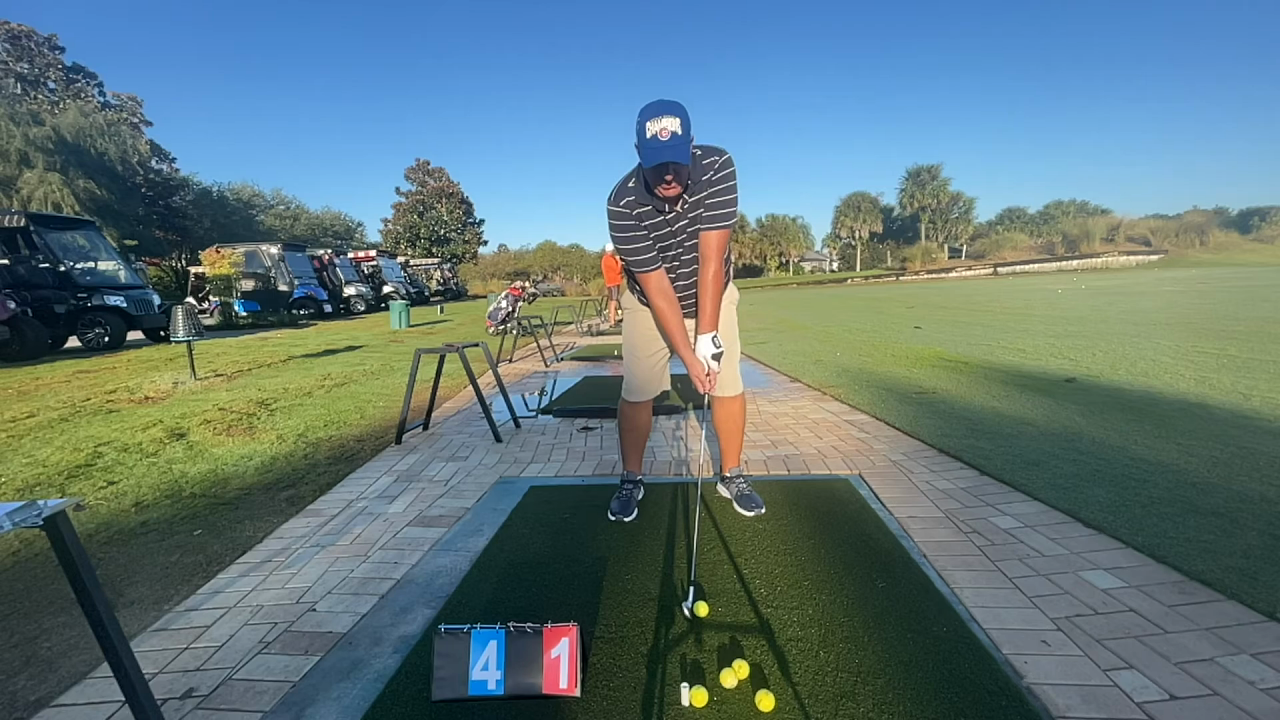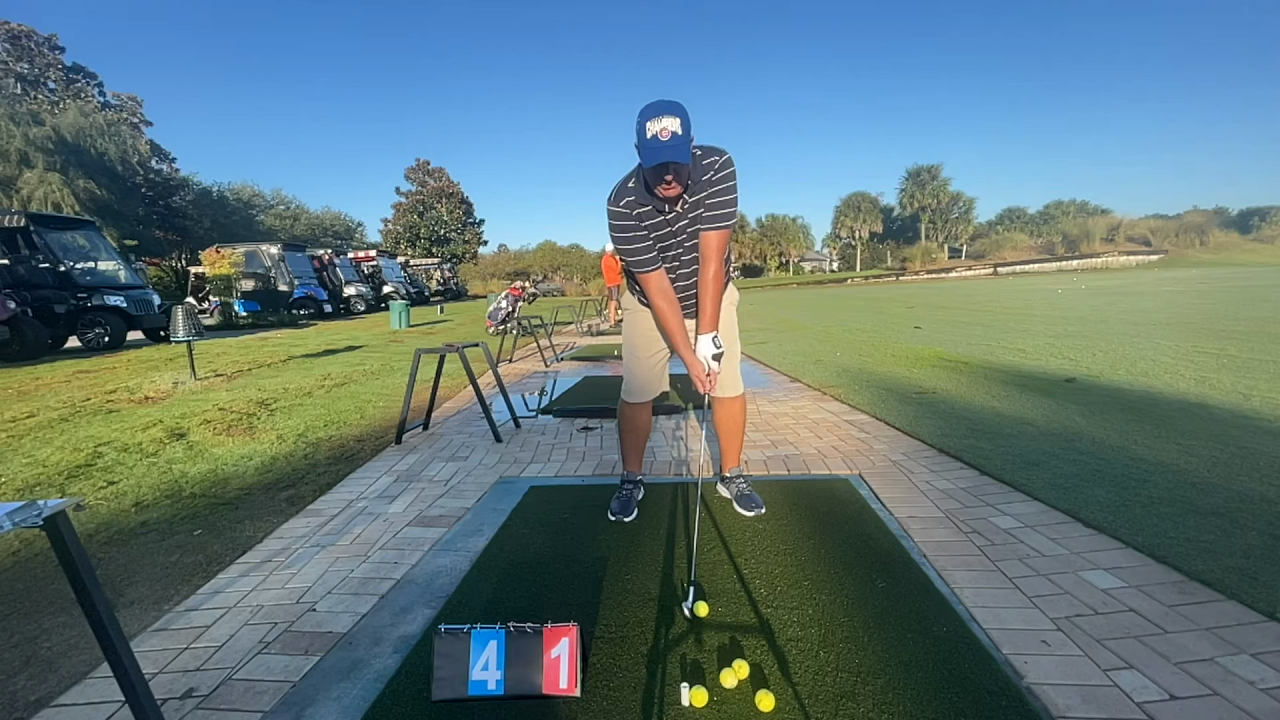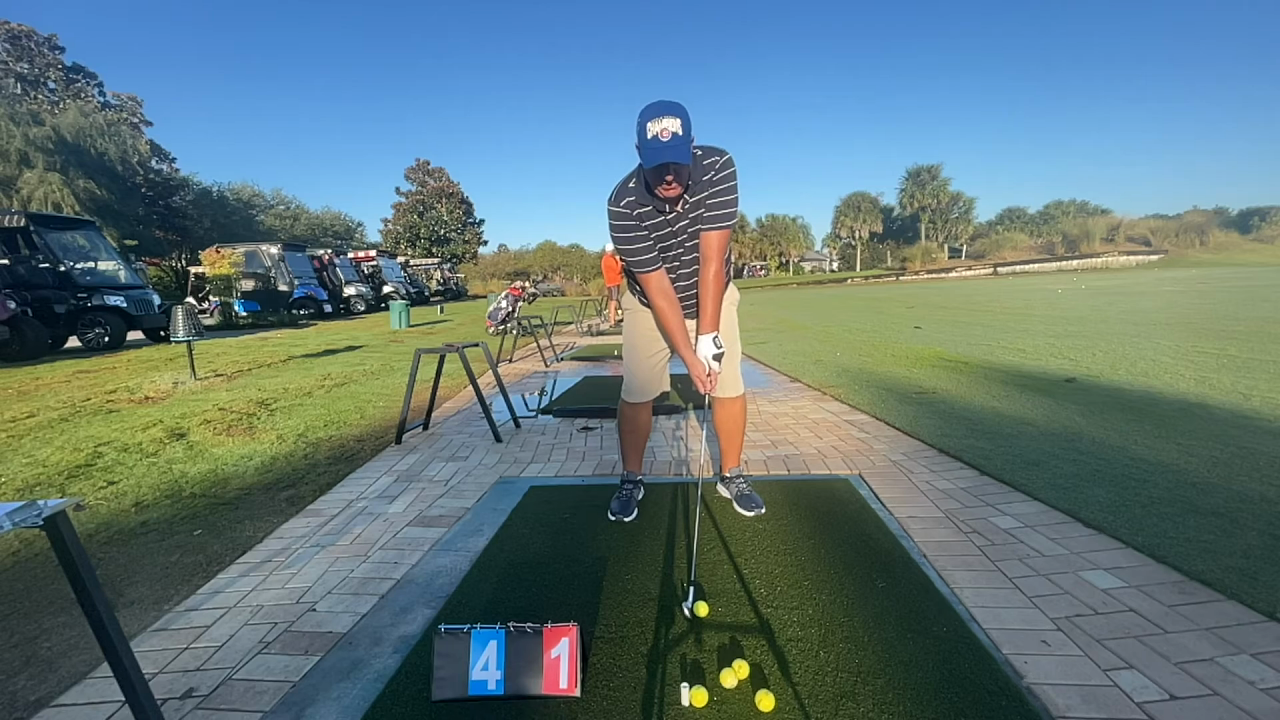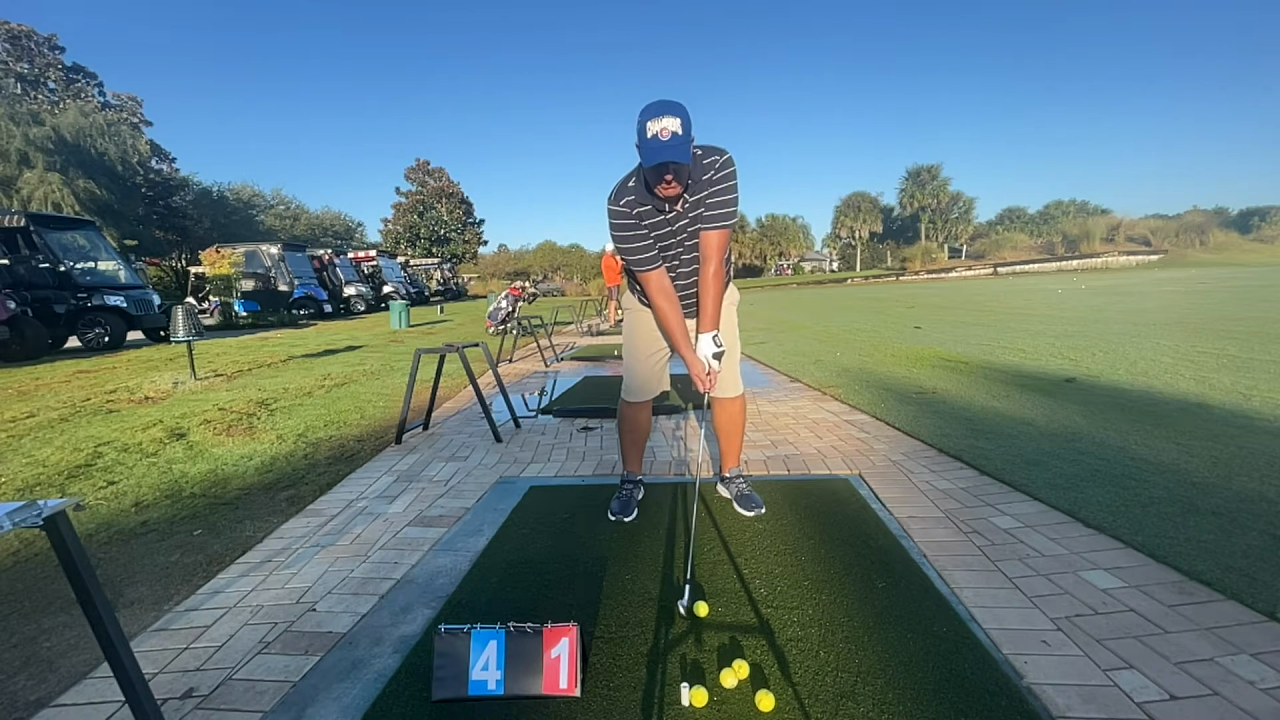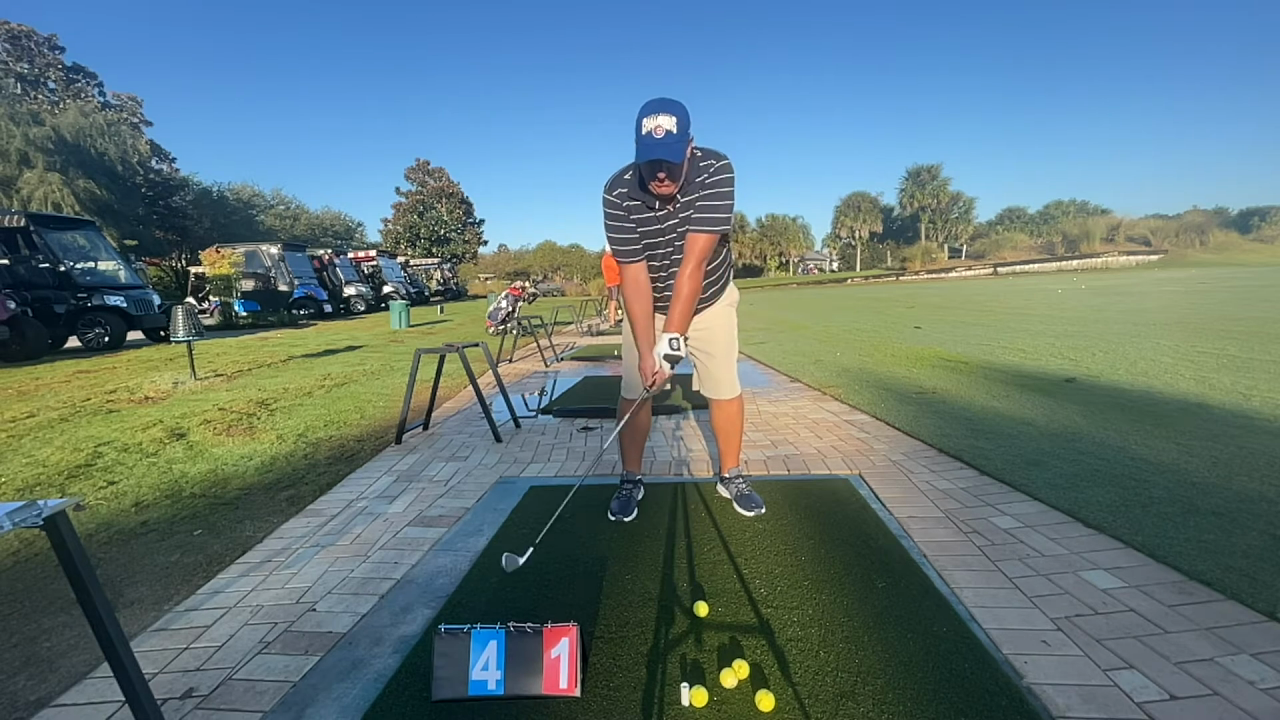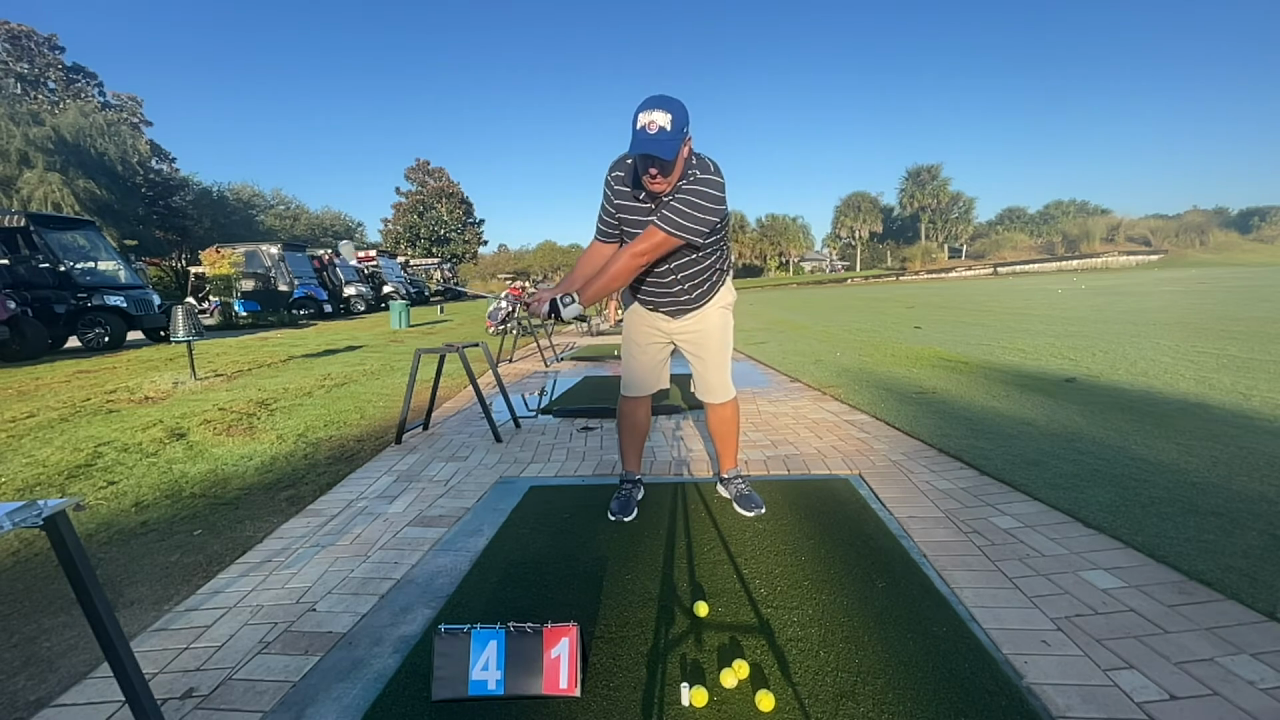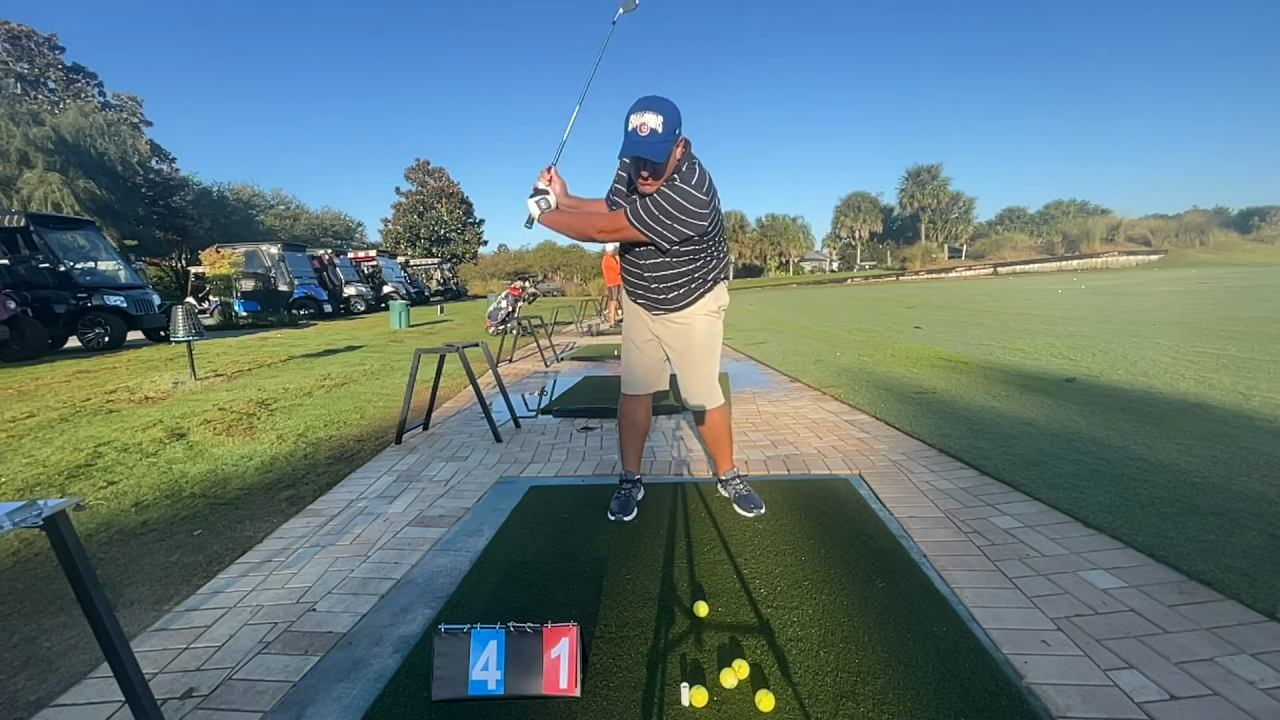
dt=0.5s
person 1, frame 1
left shoulder: (717, 166)
right shoulder: (623, 203)
left elbow: (711, 259)
right elbow: (657, 285)
left wrist: (708, 336)
right wrist: (688, 357)
left hip: (711, 296)
right hip: (650, 303)
left knee: (728, 385)
right knee: (637, 390)
left ankle: (731, 475)
right ankle: (631, 480)
person 1, frame 2
left shoulder: (717, 167)
right shoulder: (622, 203)
left elbow: (712, 260)
right elbow: (656, 286)
left wrist: (707, 337)
right wrist: (687, 357)
left hip: (711, 296)
right hip: (650, 304)
left knee: (729, 385)
right knee: (636, 391)
left ankle: (731, 475)
right ankle: (631, 481)
person 1, frame 3
left shoulder: (718, 167)
right shoulder: (623, 204)
left elbow: (712, 260)
right elbow: (656, 285)
left wrist: (708, 337)
right wrist: (688, 358)
left hip: (712, 298)
right hip: (650, 305)
left knee: (729, 386)
right knee: (636, 392)
left ankle: (731, 475)
right ankle: (631, 480)
person 1, frame 4
left shoulder: (718, 167)
right shoulder: (623, 203)
left elbow: (712, 260)
right elbow: (656, 284)
left wrist: (709, 336)
right wrist: (688, 356)
left hip: (712, 298)
right hip: (650, 305)
left knee: (728, 386)
right knee: (636, 392)
left ankle: (731, 475)
right ankle: (631, 481)
person 1, frame 5
left shoulder: (716, 172)
right shoulder: (618, 193)
left elbow: (692, 264)
right elbow: (634, 275)
left wrist: (671, 339)
right wrist: (642, 347)
left hip: (711, 300)
right hip: (648, 304)
left knee: (725, 388)
right knee: (634, 389)
left ankle: (730, 475)
right ankle: (631, 480)
person 1, frame 6
left shoulder: (706, 184)
right shoulder: (620, 175)
left elbow: (639, 255)
right elbow: (604, 246)
left wrist: (574, 302)
right wrist: (558, 292)
left hip: (704, 302)
right hip: (644, 304)
left knee: (718, 391)
right knee: (635, 392)
left ankle: (730, 476)
right ankle: (631, 480)
person 1, frame 7
left shoulder: (688, 195)
right shoulder: (634, 166)
left elbow: (603, 230)
right elbow: (611, 209)
left wrist: (543, 212)
right wrist: (560, 200)
left hip: (692, 306)
right hip: (640, 302)
left knee: (703, 398)
right knee: (634, 391)
left ankle: (728, 476)
right ankle: (630, 480)
